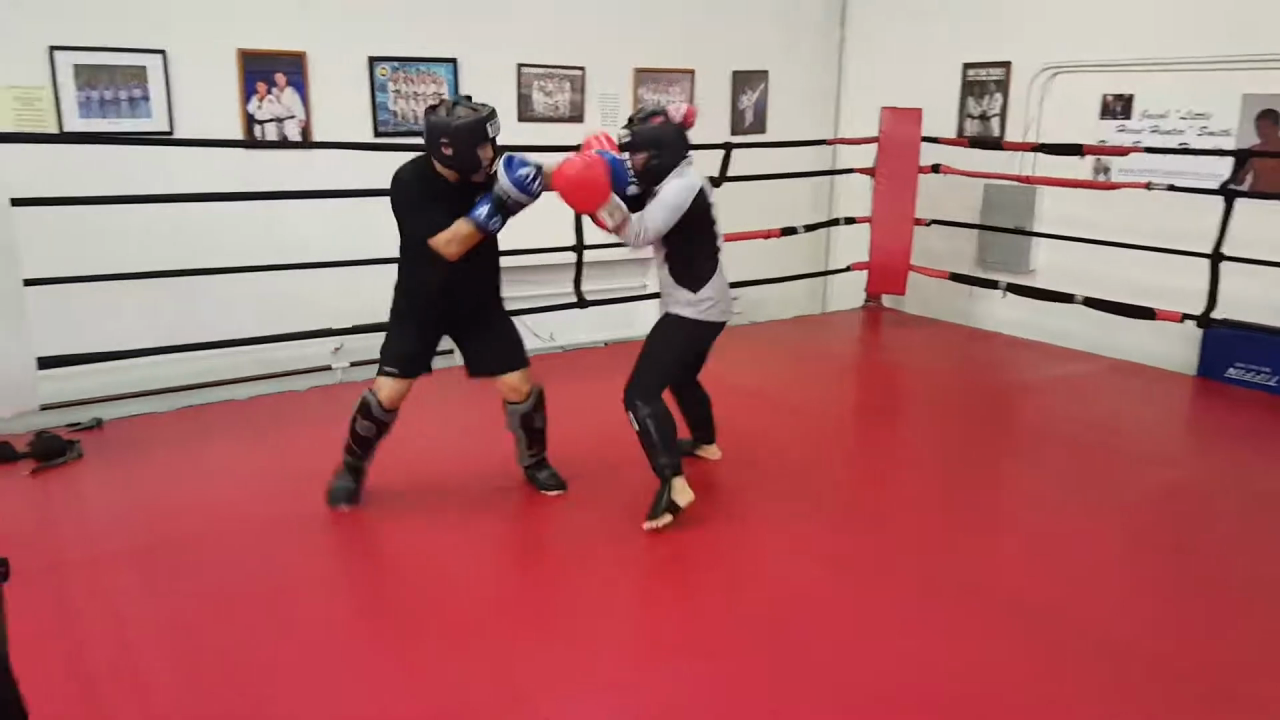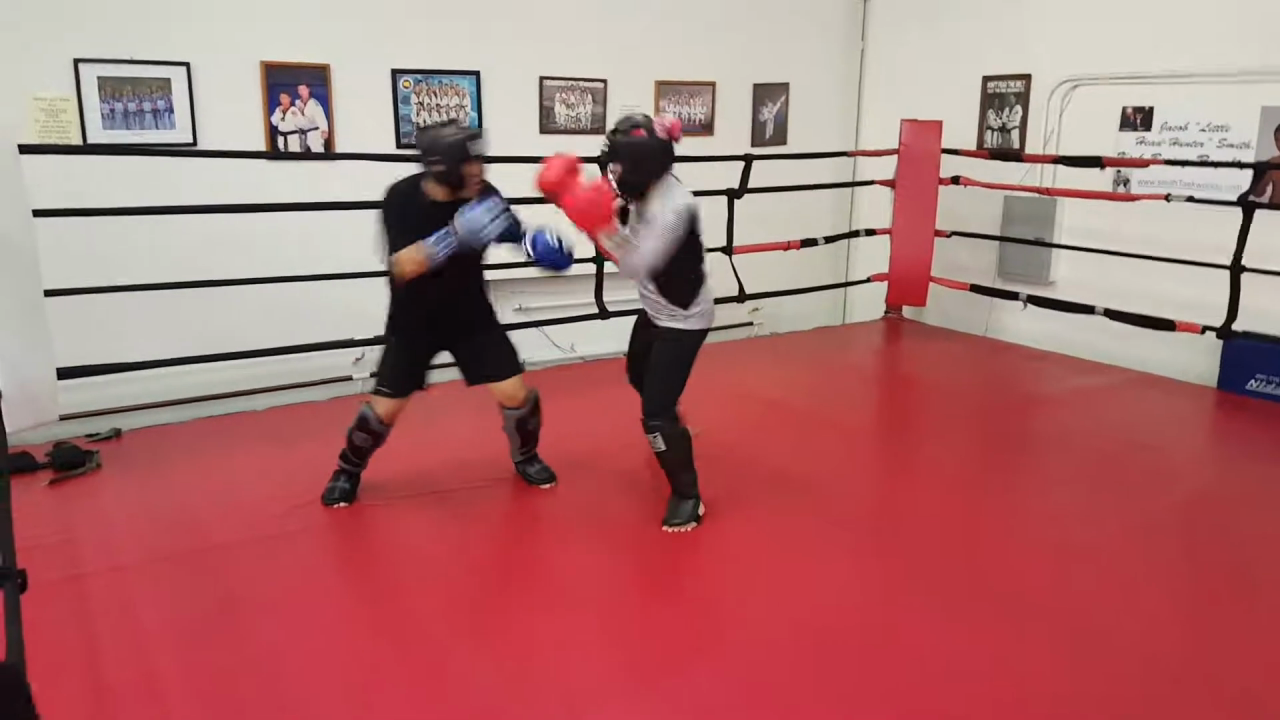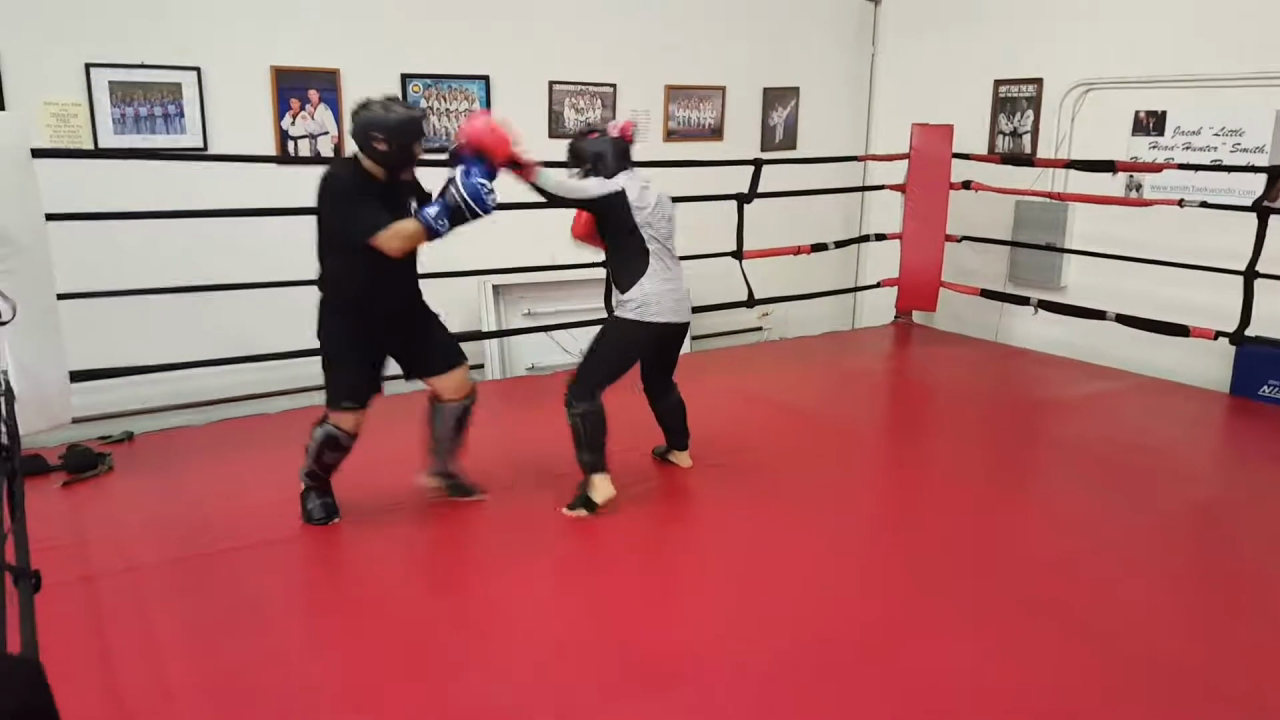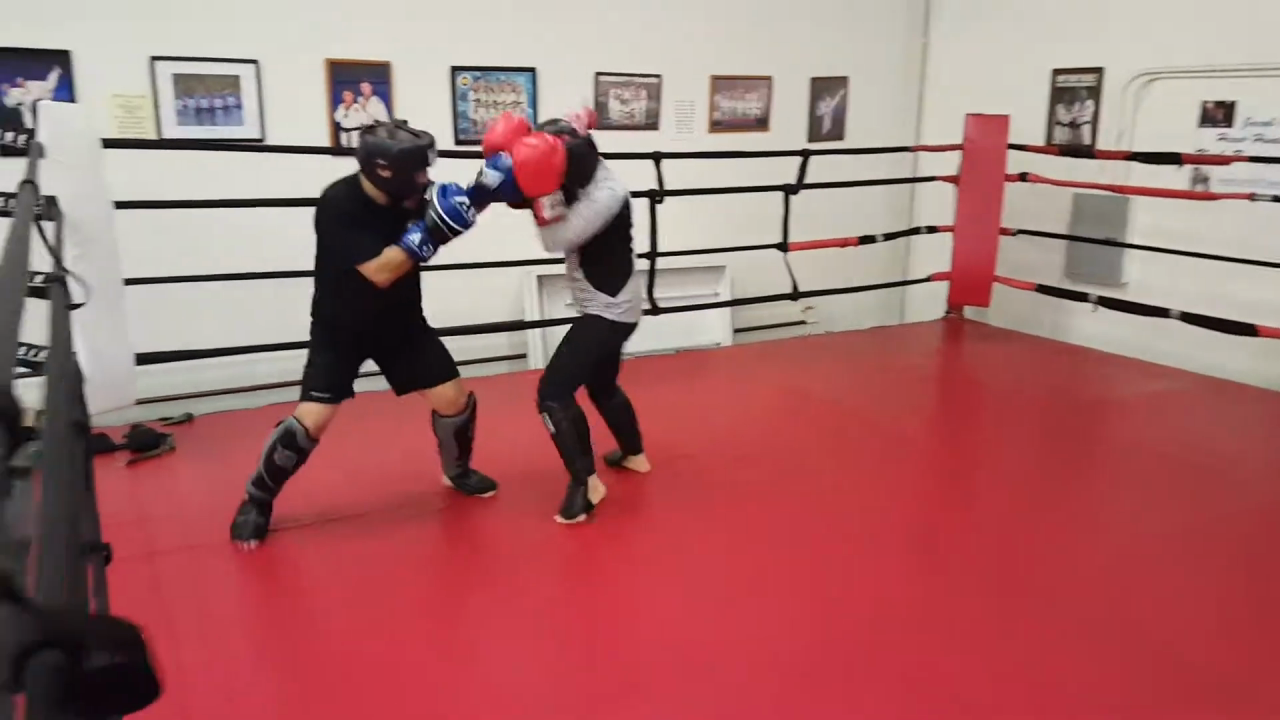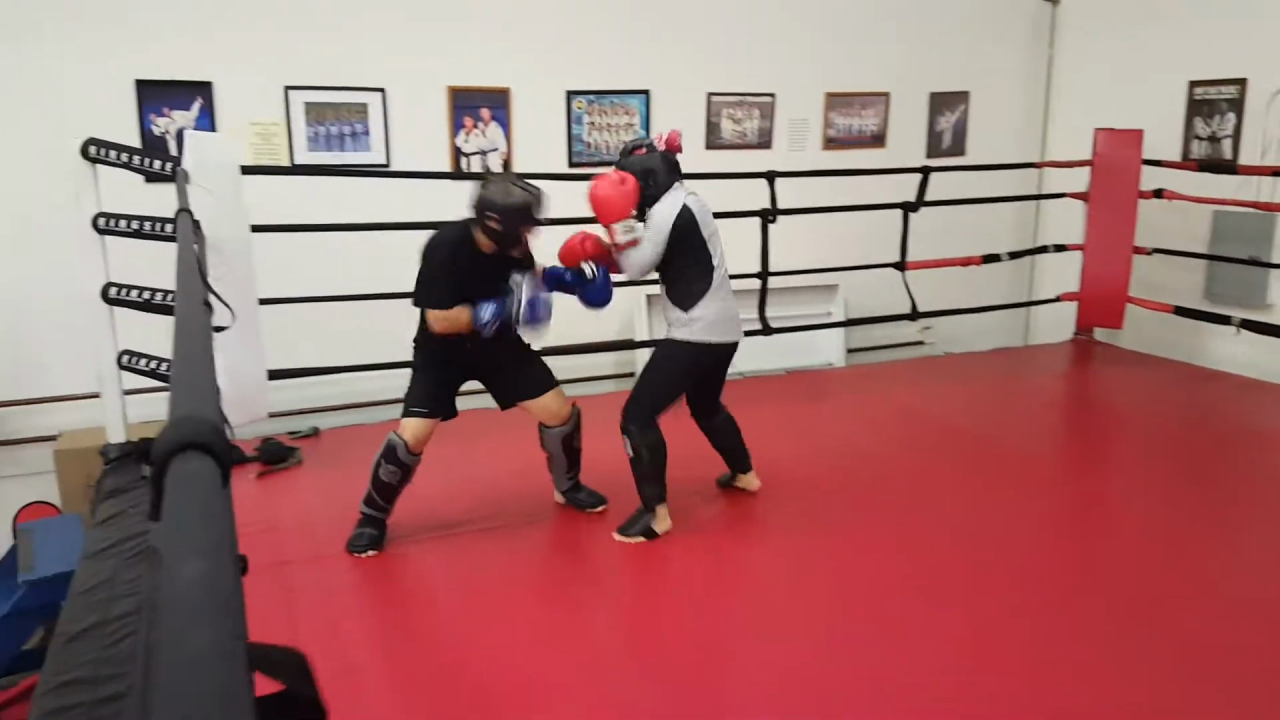
dt=0.7s
person 1, frame 1
left shoulder: (683, 185)
right shoulder: (669, 180)
left elbow: (640, 235)
right elbow: (636, 208)
left wrist: (600, 200)
right wrist: (604, 170)
left hip: (695, 310)
right hip: (699, 306)
left knee: (641, 392)
right knee: (680, 376)
left ankle: (674, 485)
right ankle: (705, 441)
person 1, frame 2
left shoulder: (675, 205)
right shoulder: (646, 191)
left elbow: (636, 265)
right elbow: (611, 216)
left wrist: (604, 227)
right wrist: (569, 191)
left hip: (683, 318)
right hip: (658, 310)
left knee: (657, 408)
right knee: (641, 376)
left ankle: (687, 498)
right ankle: (665, 441)
person 1, frame 3
left shoulder: (614, 190)
right shoulder: (654, 194)
left elbow: (563, 190)
left wrist: (508, 157)
left hip: (641, 314)
right hip: (676, 312)
left knee: (582, 391)
right knee: (659, 381)
left ankle: (598, 482)
right ankle: (679, 449)
person 1, frame 4
left shoulder: (607, 193)
right shoulder: (581, 180)
left elbow: (560, 240)
right elbow: (530, 181)
left wrist: (544, 190)
right wrist: (513, 152)
left hip: (608, 311)
right hip: (609, 307)
left knee: (554, 391)
right knee: (601, 383)
left ankle: (585, 483)
right ankle: (633, 452)
person 1, frame 5
left shoulder: (667, 207)
right shoulder: (687, 203)
left elbow: (637, 266)
right elbow: (654, 258)
left wrist: (618, 219)
right wrist: (605, 251)
left hip: (695, 334)
right hip: (724, 330)
left knee: (638, 415)
right knee: (706, 405)
left ankle: (656, 512)
right ankle: (744, 473)
person 2, frame 1
left shoulder: (479, 169)
right shoulder: (411, 181)
left elbow: (531, 179)
right elbow: (449, 246)
right wrist: (498, 203)
left hip: (477, 300)
right hip: (421, 303)
left knee: (520, 386)
right knee: (388, 393)
left ankle: (534, 462)
right ankle: (352, 467)
person 2, frame 2
left shoulder: (480, 193)
right shoulder: (402, 198)
left elbow: (508, 229)
right elbow: (404, 267)
left wrist: (536, 242)
right wrist: (454, 235)
left hip: (469, 314)
right hip: (417, 316)
left knee: (516, 391)
right knee: (384, 407)
left ankle: (524, 457)
right ankle: (348, 469)
person 2, frame 3
left shoulder: (398, 176)
right shoulder: (342, 183)
left elbow: (418, 224)
right elbow: (392, 242)
left wrist: (463, 177)
right wrist: (450, 209)
left hip: (404, 306)
right hip: (351, 317)
left knee: (457, 386)
right knee: (345, 419)
left ankle: (442, 470)
right ankle: (315, 485)
person 2, frame 4
left shoulder: (403, 192)
right shoulder: (339, 204)
left elbow: (450, 204)
right elbow: (380, 272)
left wrist: (485, 189)
right wrist: (430, 232)
left hip: (400, 320)
right hip: (341, 326)
left knee: (455, 400)
right knee: (311, 420)
left ankle: (457, 471)
right ankle: (257, 499)
person 2, frame 5
left shoulder: (513, 243)
right shoulder: (446, 248)
left elbow: (531, 274)
right elbow: (439, 321)
left wrist: (571, 278)
right wrist: (505, 309)
left hip: (499, 344)
right hip: (442, 352)
left knee: (560, 411)
right knee: (411, 436)
left ankle: (568, 486)
right ankle: (373, 516)
